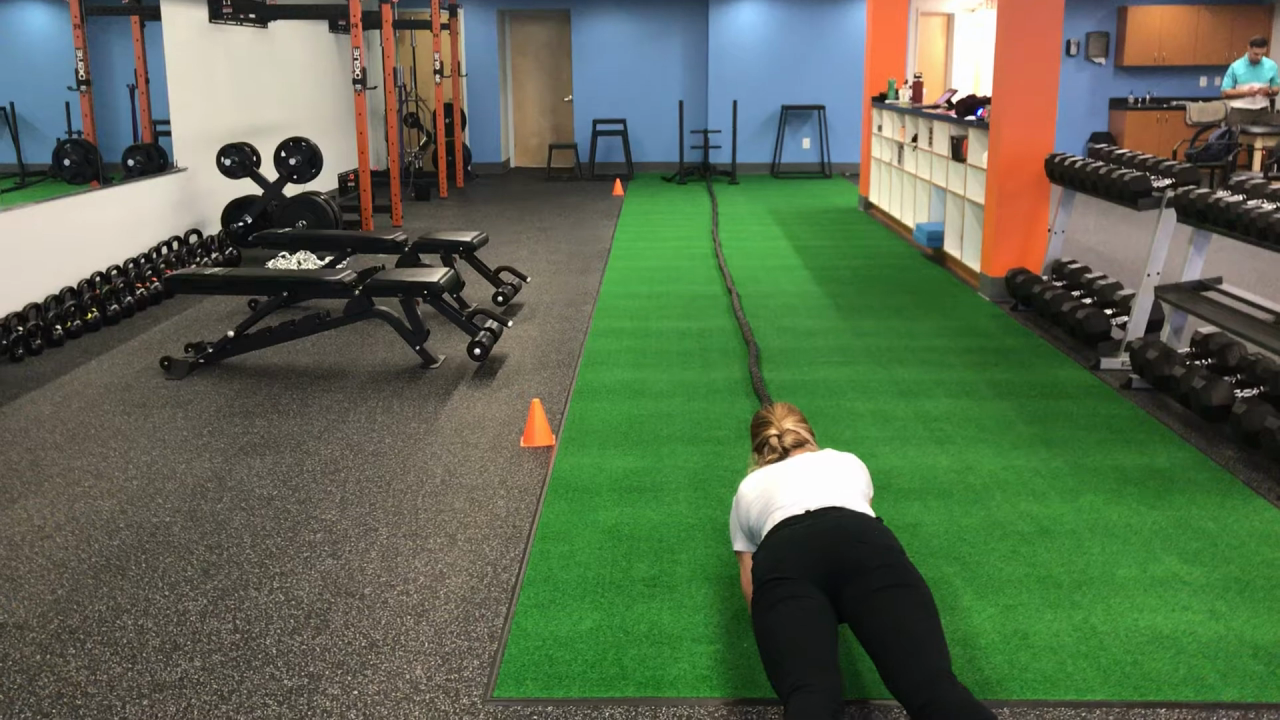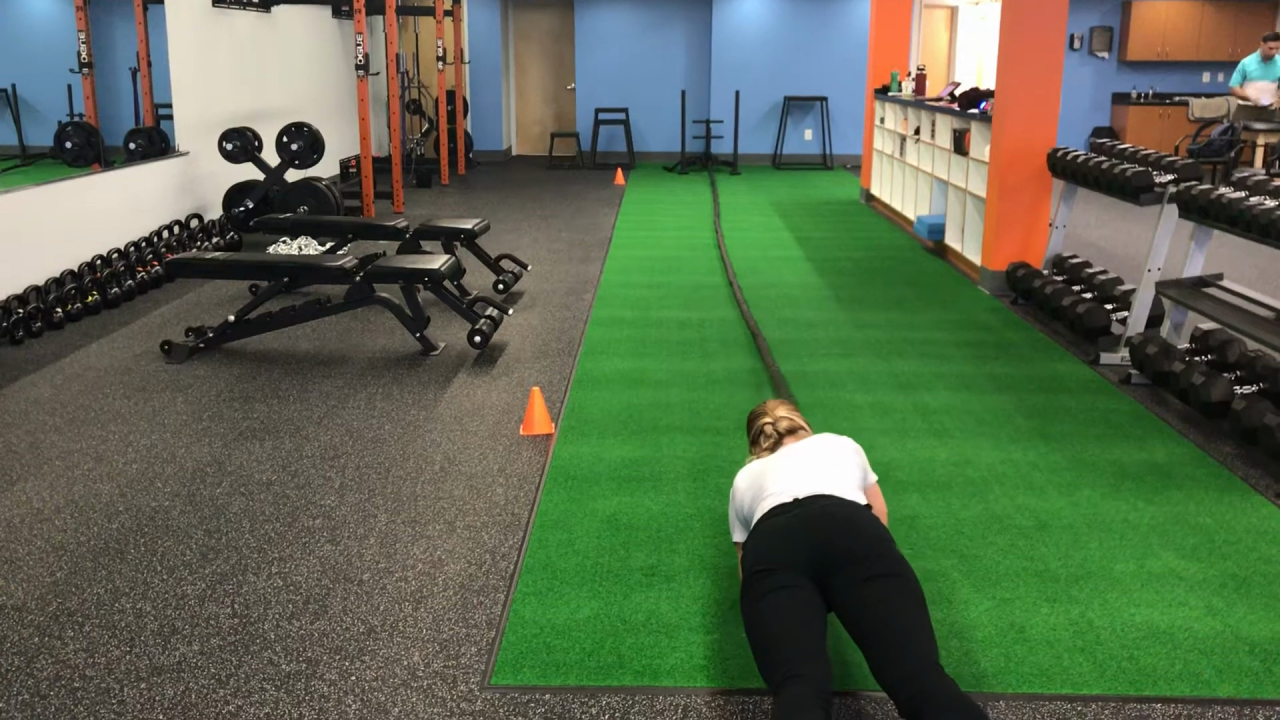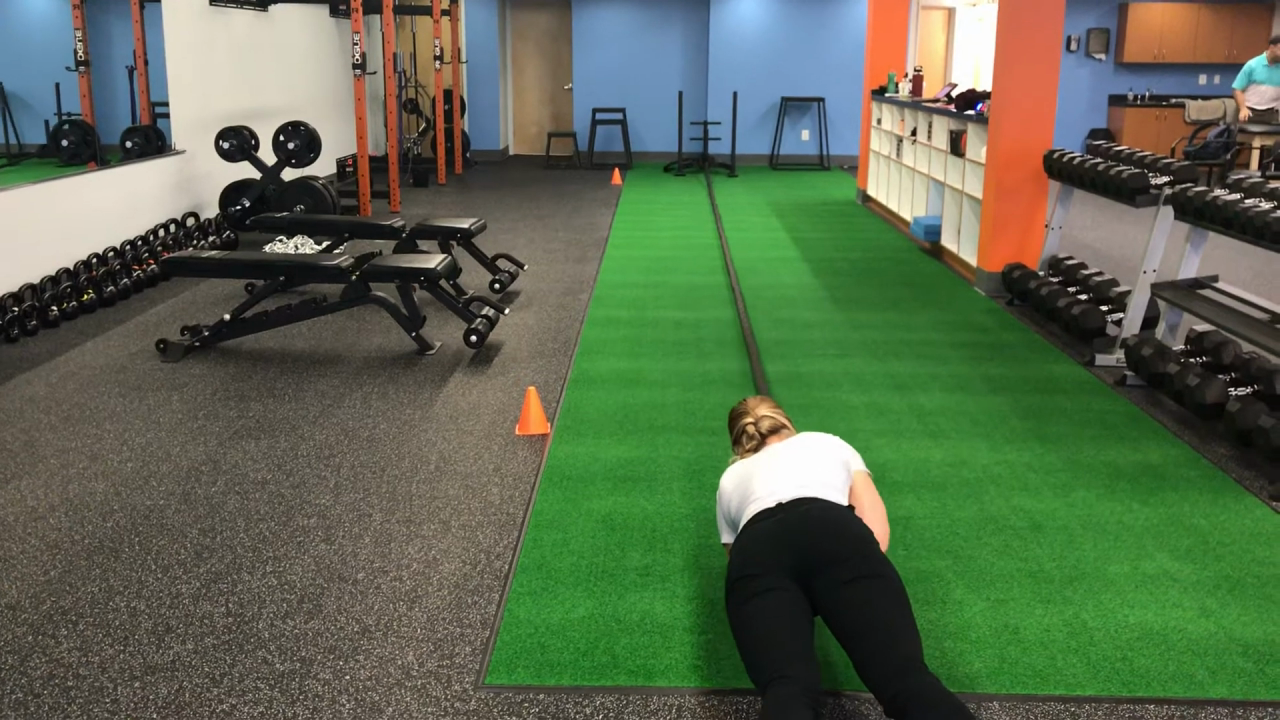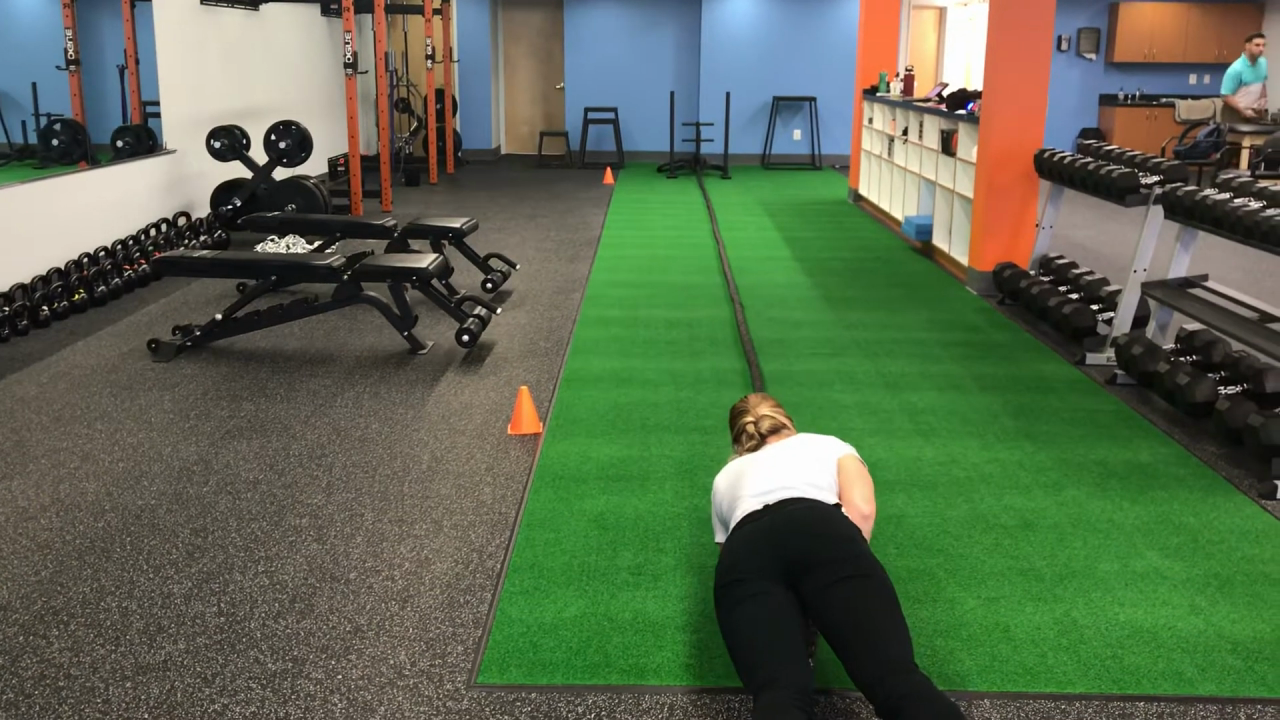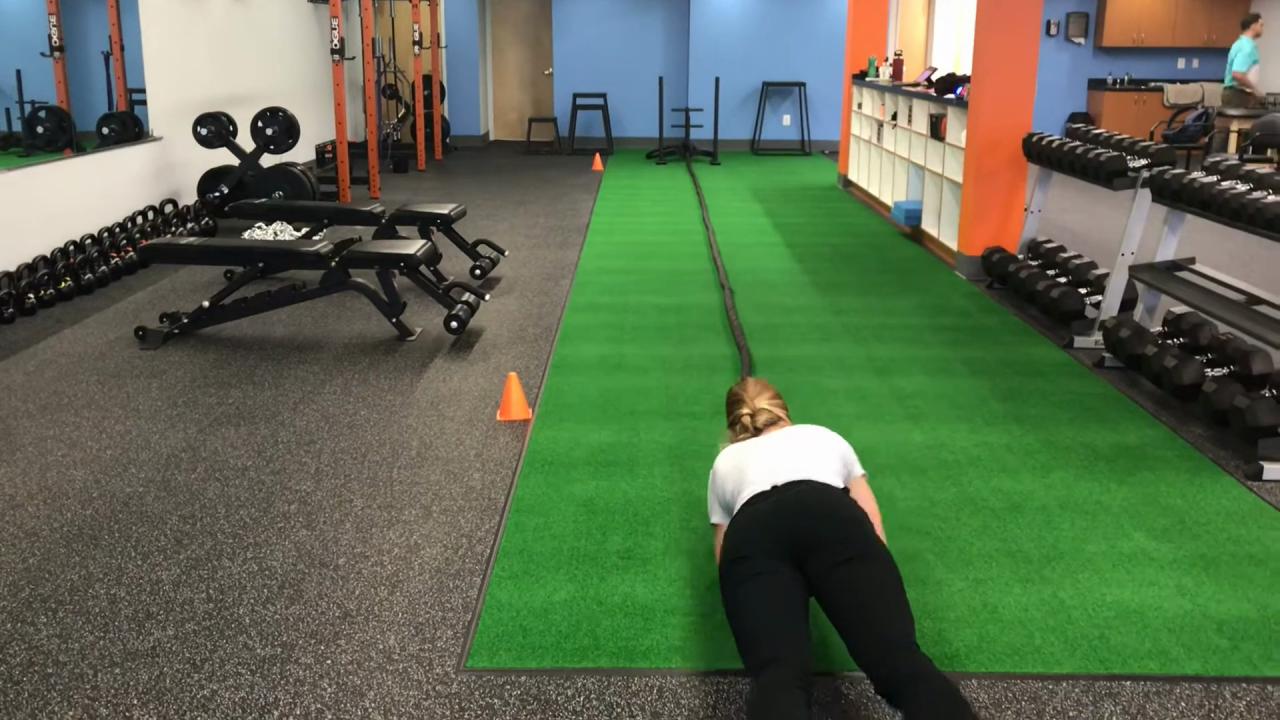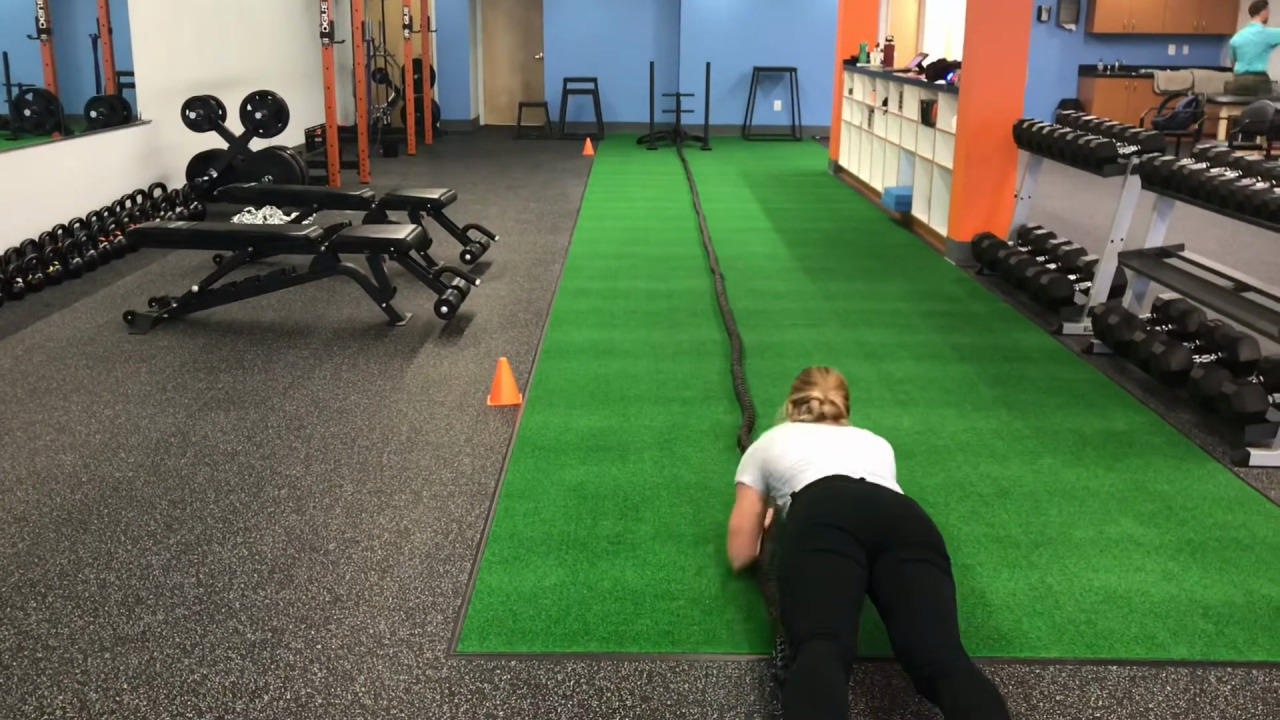
dt=0.5s
person 1, frame 1
left shoulder: (748, 488)
right shoulder: (847, 461)
left elbow: (752, 588)
left hip: (783, 560)
right hip: (865, 543)
right knee: (933, 685)
person 1, frame 2
left shoulder: (745, 477)
right shoulder: (842, 444)
left elbow: (746, 560)
right elbow: (879, 518)
left hip: (773, 548)
right hip: (851, 533)
left knee: (800, 691)
right knee: (920, 677)
person 1, frame 3
left shoulder: (730, 478)
right shoulder: (830, 444)
right elbow: (878, 535)
left hip: (758, 551)
right hip: (837, 535)
left knee: (788, 692)
right knee: (907, 679)
person 1, frame 4
left shoulder: (725, 477)
right shoulder: (830, 445)
right elbow: (861, 507)
right wrist: (830, 606)
left hip: (746, 555)
right hip: (824, 536)
right knee: (897, 679)
person 1, frame 5
left shoulder: (725, 461)
right shoulder: (826, 437)
left elbow: (726, 558)
right elbow: (875, 536)
left hip: (754, 532)
right hip: (833, 517)
left knee: (780, 677)
right knee: (900, 661)
person 1, frame 6
left shoulder: (769, 442)
right shoulder: (876, 442)
left elbow: (739, 555)
left wrist: (768, 518)
left hip: (826, 518)
right hip: (907, 523)
left knee: (820, 652)
right knee: (941, 658)
